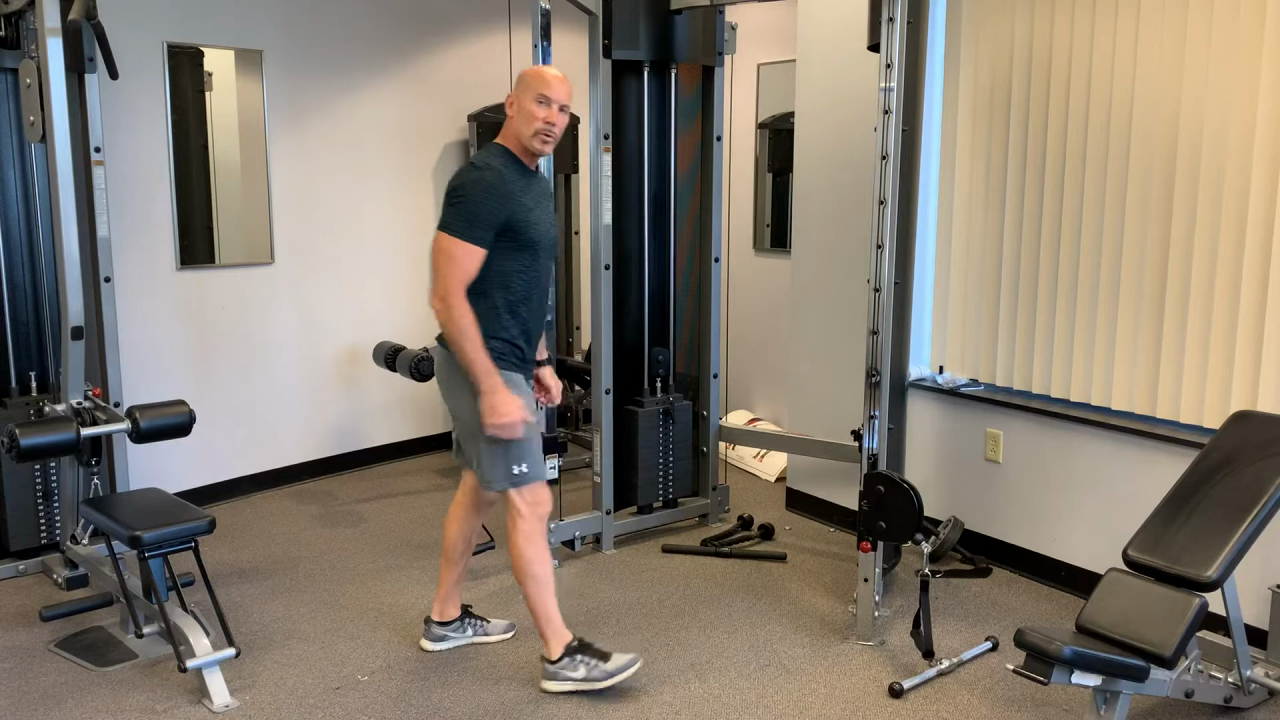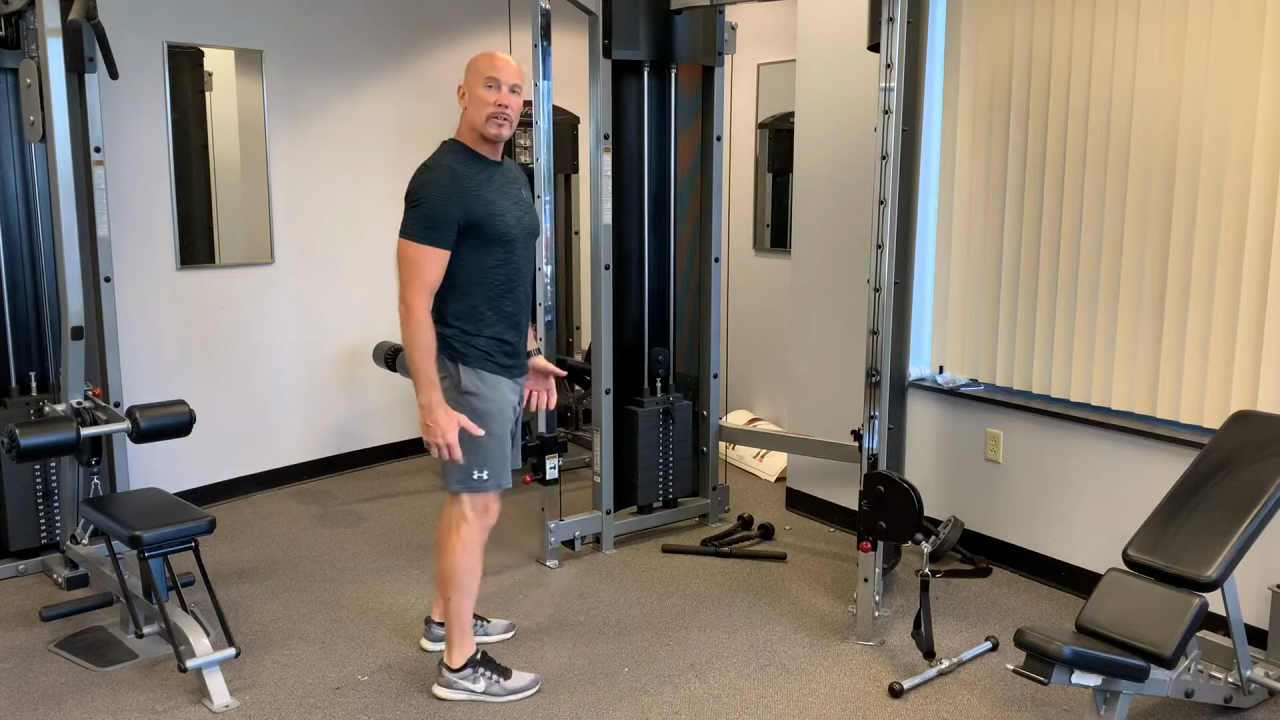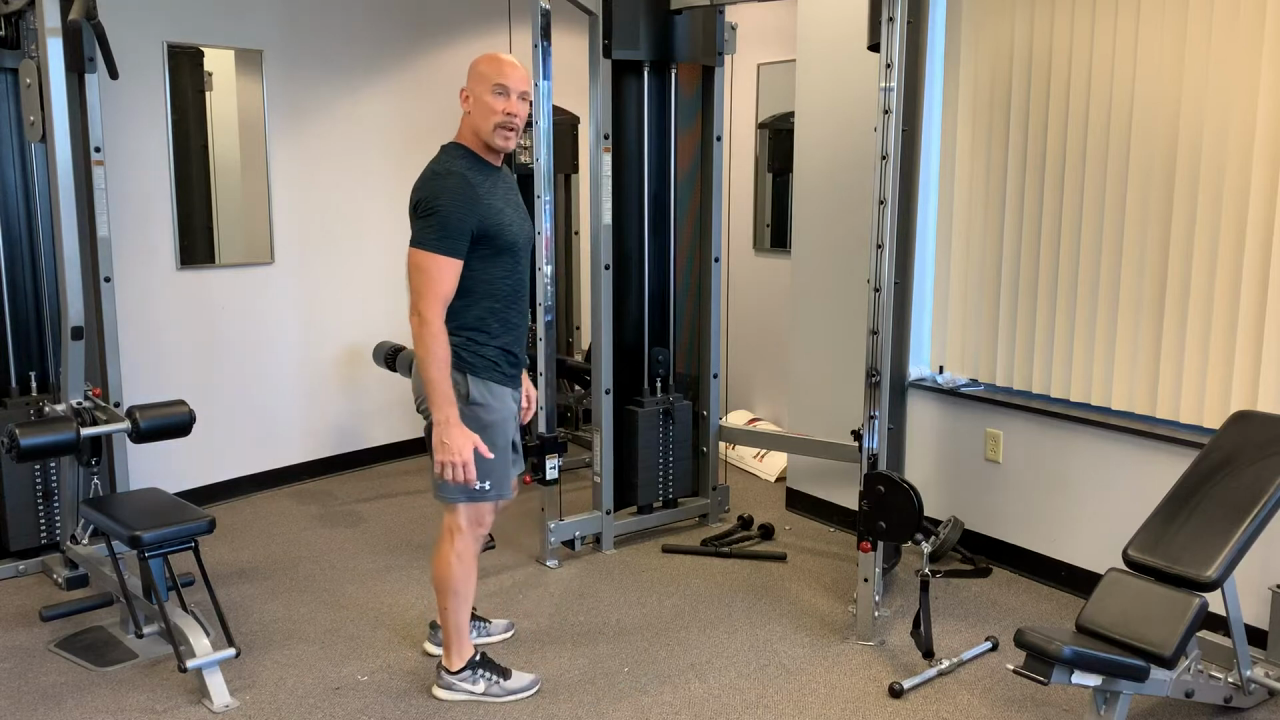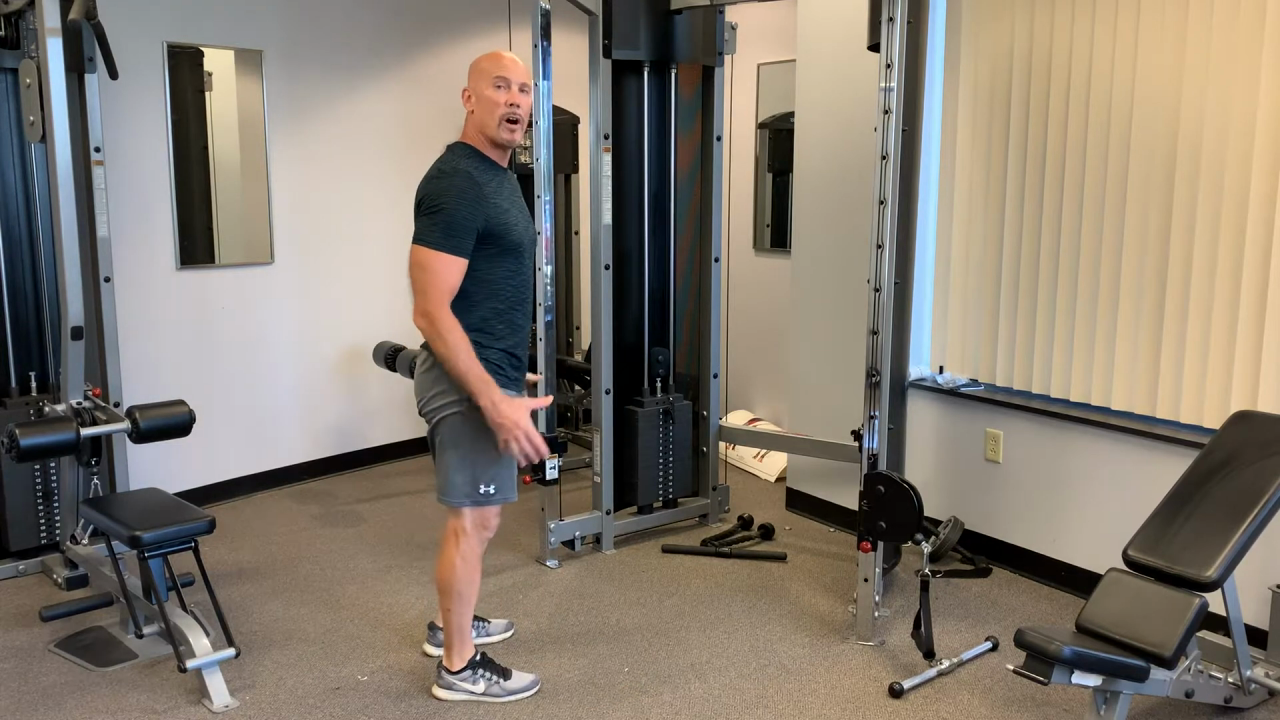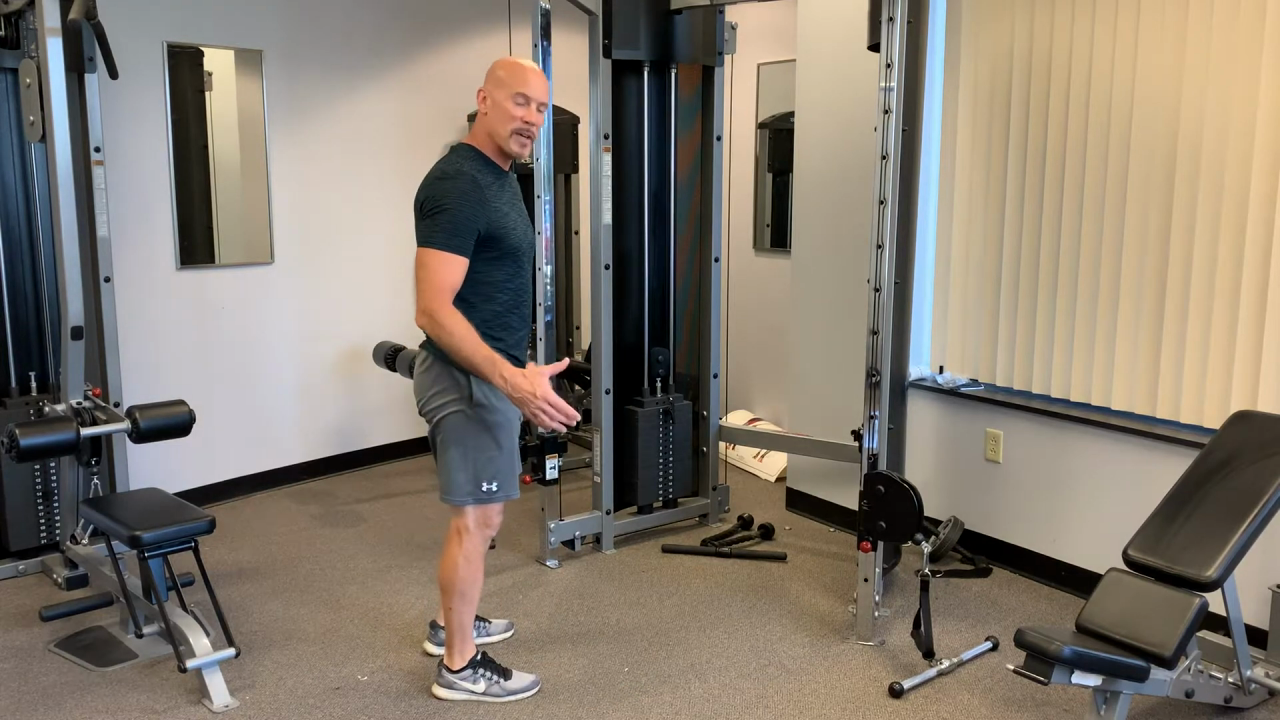
dt=0.5s
person 1, frame 1
left shoulder: (535, 183)
right shoulder: (483, 180)
right elbow: (449, 295)
left wrist: (540, 362)
right wrist: (492, 387)
left hip: (509, 363)
right hip: (484, 369)
left knee: (480, 487)
right knee: (530, 502)
left ankle: (445, 617)
right ankle: (561, 654)
person 1, frame 2
left shoulder: (512, 177)
right shoulder: (442, 180)
right elbow: (415, 303)
left wrist: (531, 354)
right wrist: (432, 404)
left hip: (502, 367)
right hip: (468, 372)
left knee: (470, 501)
right knee: (476, 510)
left ankle: (444, 618)
right ankle: (460, 665)
person 1, frame 3
left shoulder: (499, 178)
right shoulder: (450, 186)
right elbow: (427, 316)
left wrist: (519, 373)
right wrist: (446, 421)
left hip: (496, 375)
right hip: (469, 379)
left knee: (495, 495)
right knee: (468, 517)
left ankle: (451, 621)
right ankle: (459, 666)
person 1, frame 4
left shoulder: (498, 177)
right shoulder: (455, 183)
right elbow: (432, 312)
right wrist: (496, 403)
left hip: (491, 375)
right hip: (469, 382)
left knee: (474, 511)
right knee: (475, 519)
left ankle: (450, 622)
right ankle: (458, 667)
person 1, frame 5
left shoulder: (498, 178)
right shoulder: (457, 185)
right elbow: (434, 310)
left wrist: (522, 365)
right wrist: (513, 379)
left hip: (488, 374)
right hip: (468, 378)
left knee: (474, 511)
right knee: (477, 518)
left ankle: (451, 622)
right ankle: (461, 665)
